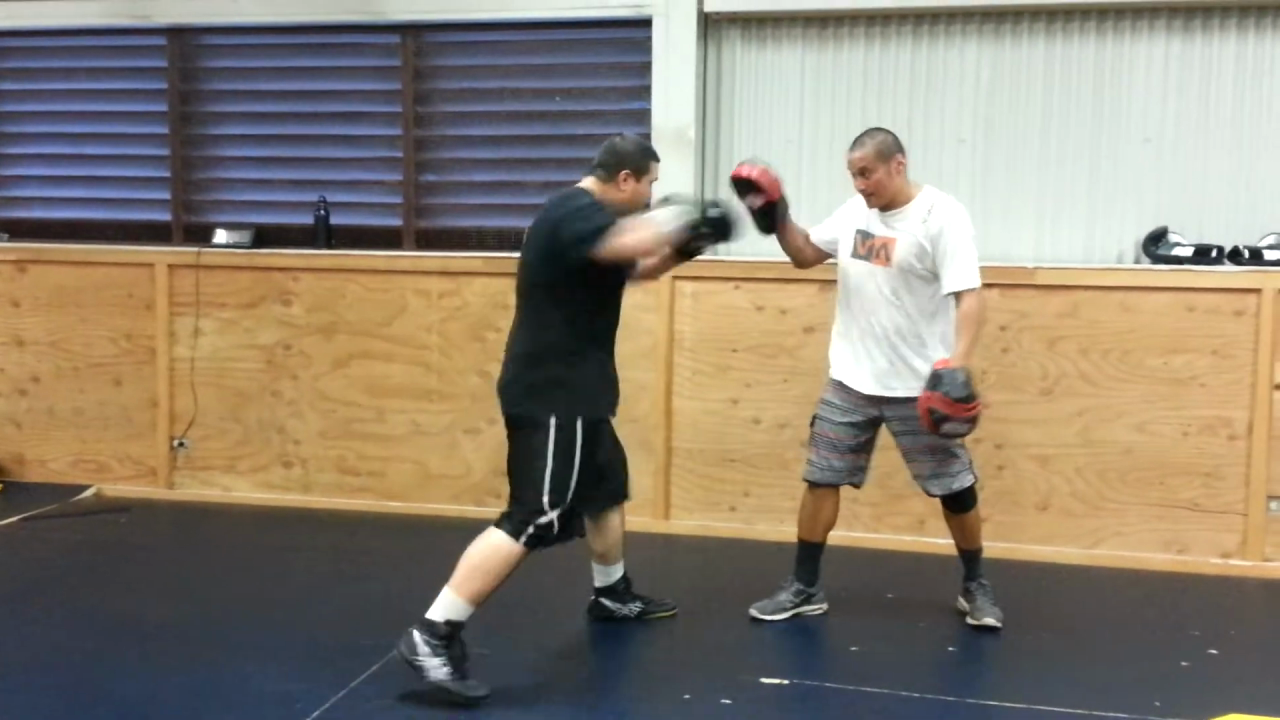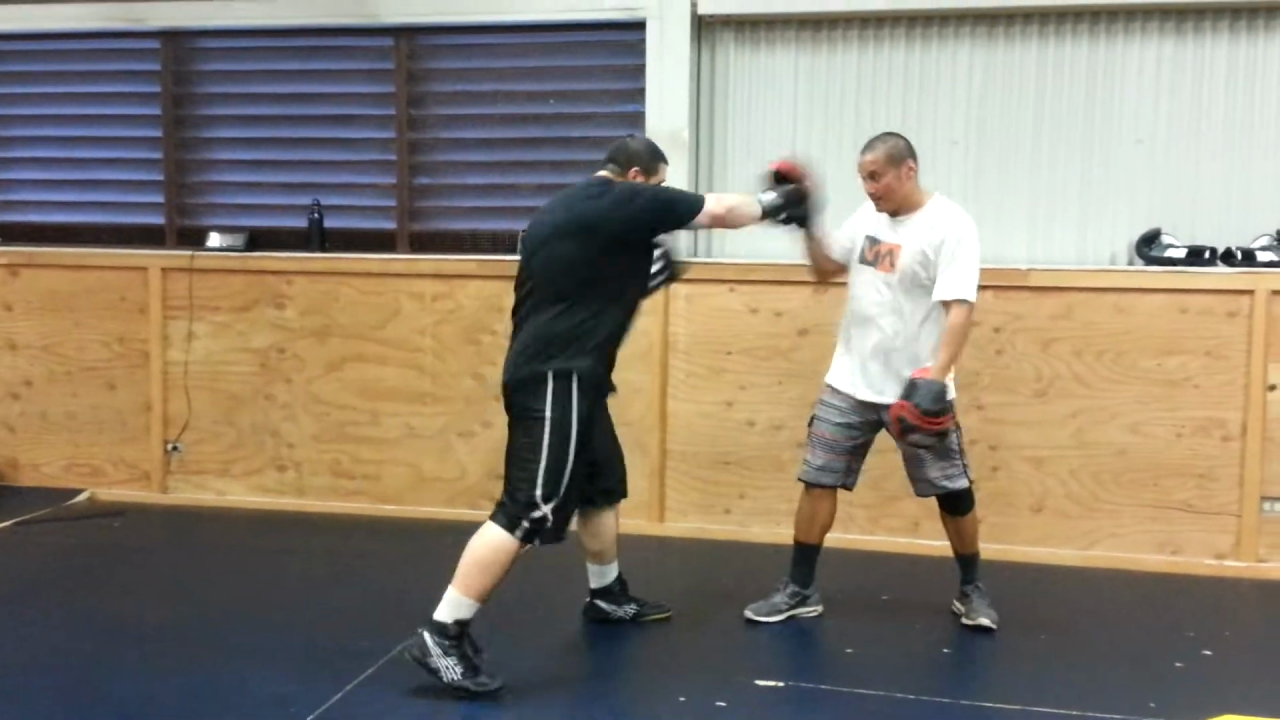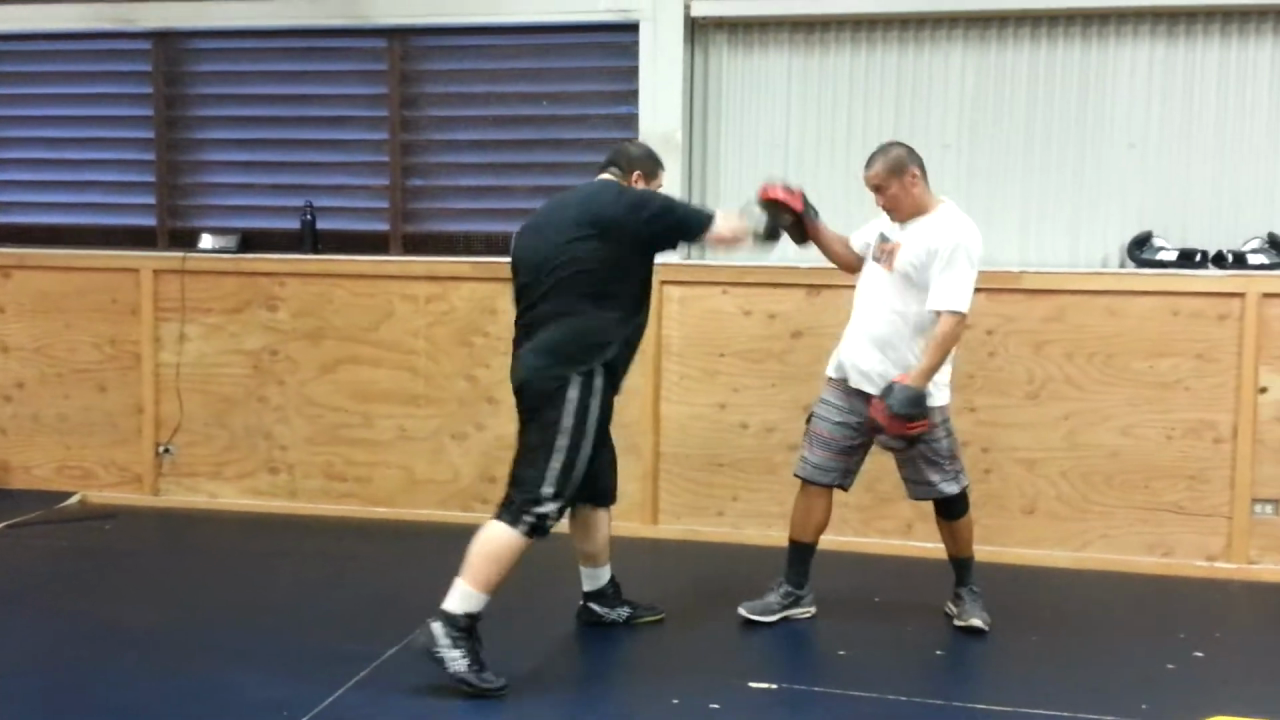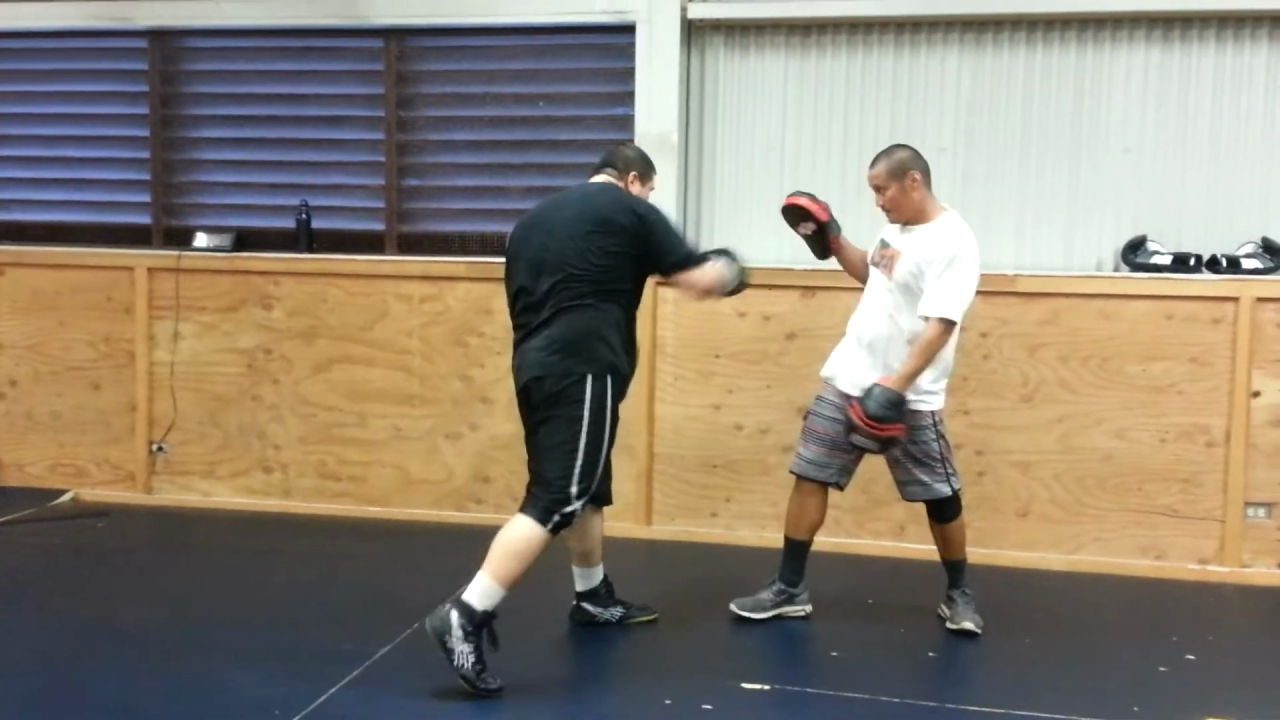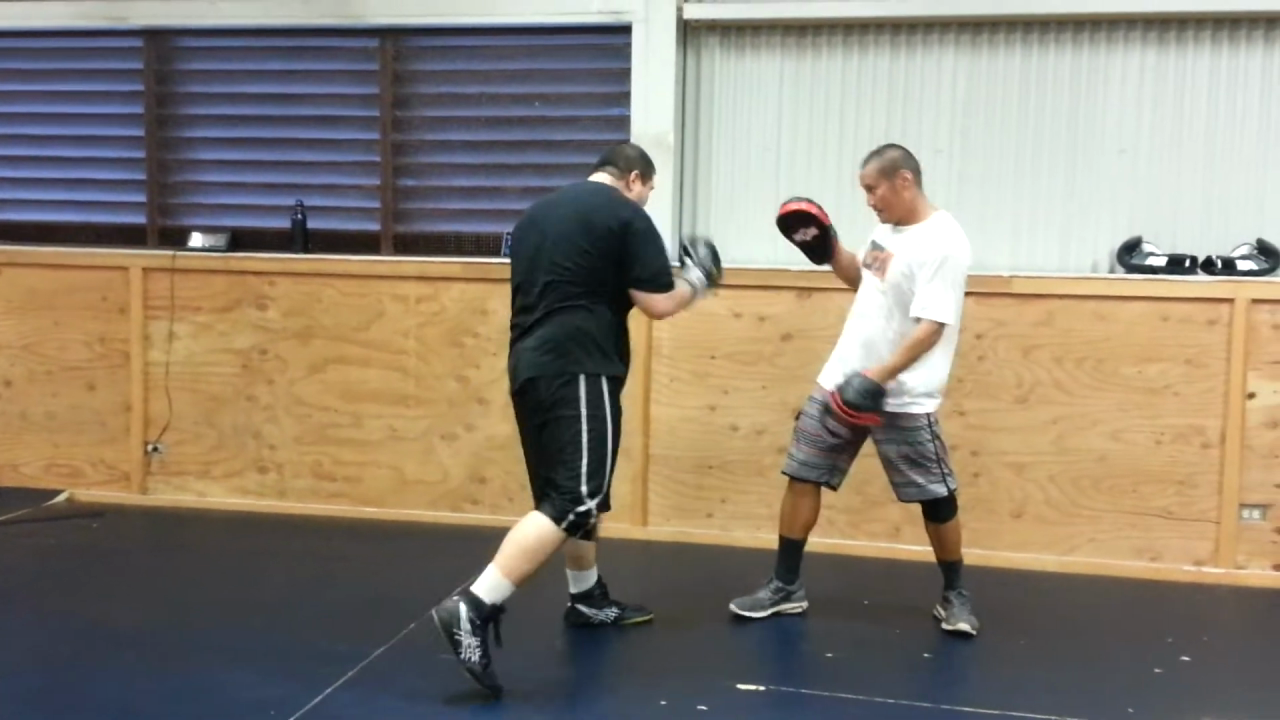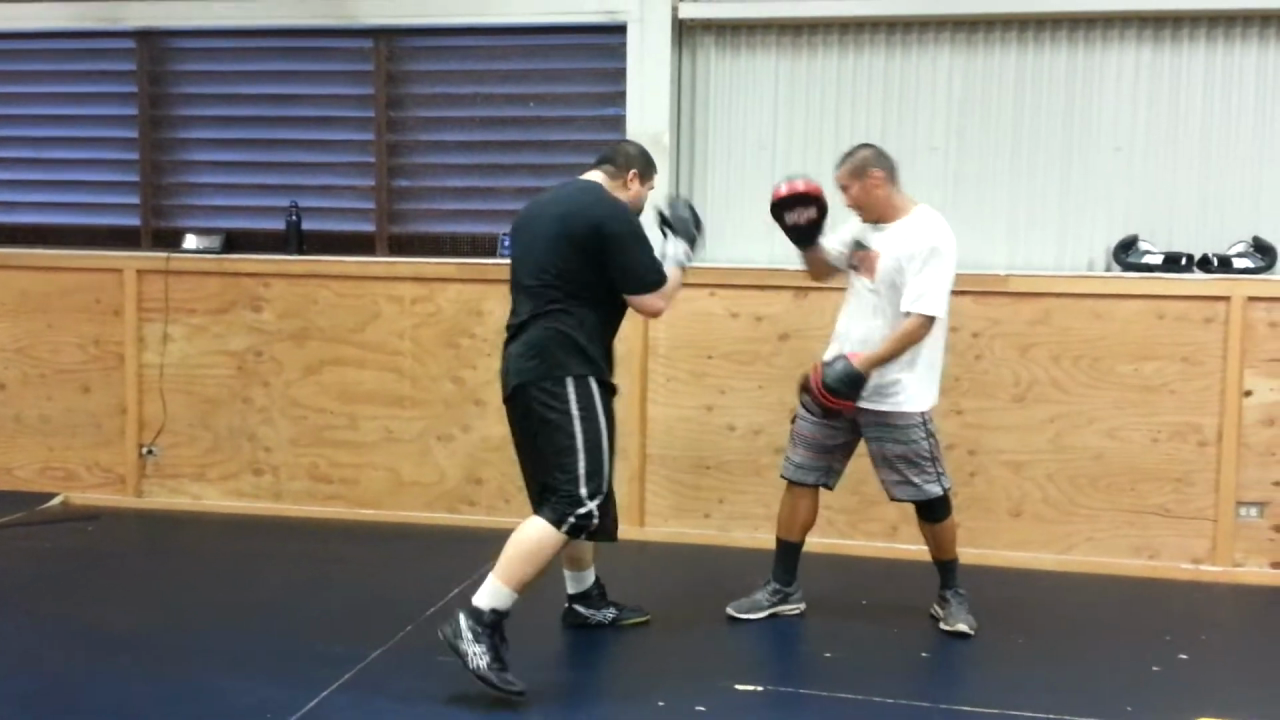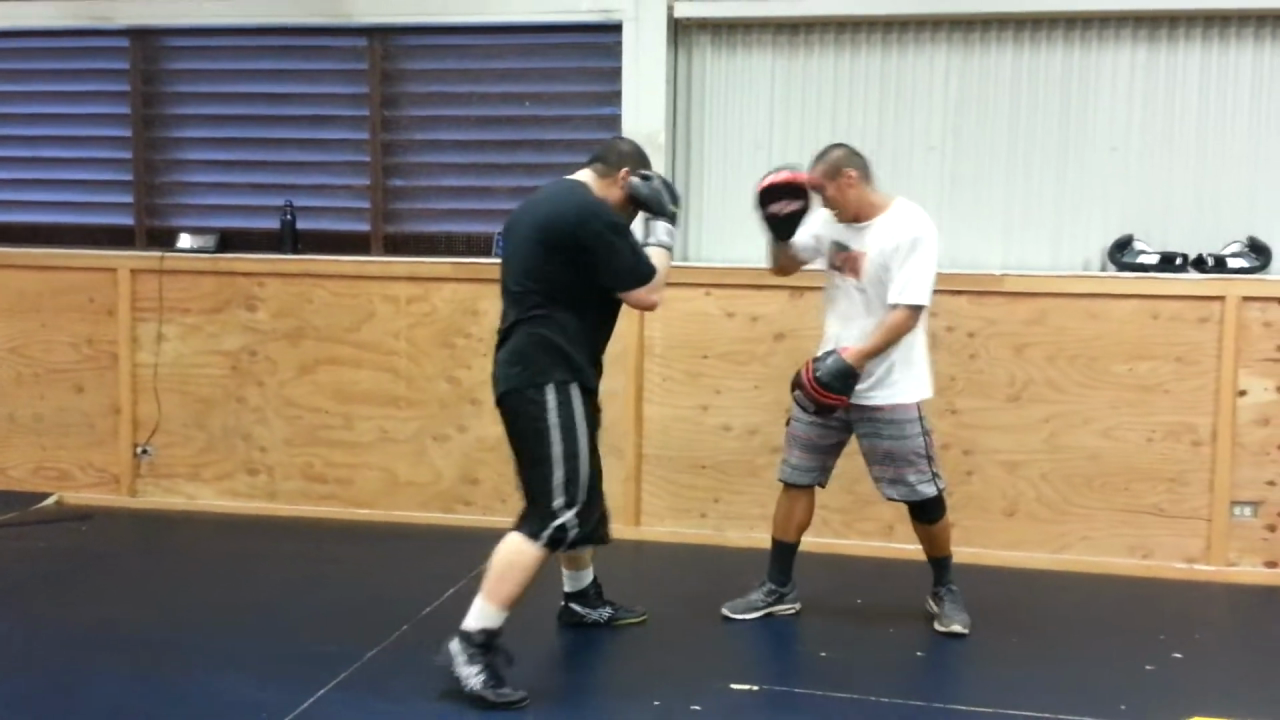
dt=0.1s
person 1, frame 1
left shoulder: (587, 213)
right shoulder: (580, 213)
left elbow: (641, 262)
right elbow: (630, 240)
left wrist: (691, 236)
right wrist: (686, 212)
left hip: (571, 388)
right hip: (552, 391)
left knee: (607, 486)
right knee: (534, 518)
left ankle: (611, 593)
right ankle: (433, 634)
person 1, frame 2
left shoulder: (560, 212)
right shoulder: (618, 203)
right elbow: (715, 211)
left wrist: (644, 276)
right wrist: (771, 202)
left hip: (557, 369)
right hip: (559, 373)
left knee: (601, 484)
right knee: (529, 507)
left ankle: (606, 595)
right ankle: (441, 633)
person 1, frame 3
left shoulder: (542, 221)
right shoulder: (627, 208)
right elbow: (718, 230)
right wrist: (757, 225)
left hip: (548, 367)
right hip: (576, 373)
left knee: (593, 485)
right knee: (537, 502)
left ankle: (599, 597)
right ankle: (452, 625)
person 1, frame 4
left shoulder: (533, 219)
right shoulder: (633, 211)
right elbow: (696, 277)
right wrist: (730, 271)
left hip: (537, 364)
right hip: (583, 367)
left knee: (579, 491)
right knee: (557, 501)
left ankle: (593, 597)
right ankle: (467, 617)
person 1, frame 5
left shoulder: (534, 216)
right shoulder: (624, 215)
right elbow: (658, 301)
right wrist: (700, 273)
left hip: (532, 365)
right hip: (577, 368)
left knee: (576, 491)
right knee: (573, 500)
left ankle: (587, 599)
right ankle: (475, 609)
person 1, frame 6
left shoulder: (548, 205)
right shoulder: (609, 214)
right elbow: (652, 300)
right wrist: (680, 242)
left hip: (537, 363)
right hip: (564, 370)
left knee: (578, 493)
right knee: (572, 505)
left ankle: (586, 600)
right ankle: (479, 622)
person 1, frame 7
left shoulder: (541, 204)
right shoulder: (592, 214)
right elbow: (647, 293)
left wrist: (636, 227)
right wrist: (662, 222)
left hip: (528, 370)
right hip: (551, 377)
left knee: (573, 498)
right knee: (553, 515)
left ankle: (582, 598)
right ankle: (473, 641)
person 2, frame 1
left shoulder: (943, 215)
right shoulder: (855, 211)
left elbow: (969, 295)
right elbow: (806, 256)
left wrist: (956, 365)
right wrist: (777, 219)
left hip: (918, 385)
right hip: (850, 381)
left knee: (955, 487)
right knee: (820, 478)
left ankle: (975, 586)
right ankle: (804, 588)
person 2, frame 2
left shoulder: (950, 225)
right shoulder: (871, 214)
left elbow: (960, 308)
right elbow: (827, 270)
left wrist: (934, 377)
right wrist: (806, 224)
left hip: (914, 387)
right hip: (849, 383)
left knee: (952, 490)
right knee: (817, 479)
left ankle: (971, 589)
right ankle: (800, 589)
person 2, frame 3
left shoulder: (954, 234)
right shoulder: (887, 219)
left elbow: (952, 317)
right elbow: (852, 258)
left wrist: (916, 383)
right wrist: (809, 224)
left hip: (907, 391)
right hip: (848, 379)
left knee: (947, 493)
right knee: (814, 477)
left ankle: (965, 592)
right ankle: (795, 590)
person 2, frame 4
left shoulder: (953, 243)
right shoulder: (897, 227)
left elbow: (939, 326)
left wrist: (895, 388)
right wrist: (830, 240)
left hip: (906, 397)
right hip: (846, 380)
left knee: (940, 497)
right knee: (809, 475)
left ankle: (958, 594)
right ankle: (789, 589)
person 2, frame 5
left shoulder: (945, 243)
right shoulder: (887, 227)
left elbow: (931, 327)
left wrist: (876, 378)
right wrist: (826, 247)
left hip: (902, 397)
right hip: (841, 382)
left knee: (935, 497)
right knee: (802, 475)
left ankle: (954, 595)
right ankle: (786, 586)
person 2, frame 6
left shoulder: (929, 235)
right shoulder: (857, 223)
left elbow: (920, 319)
right elbow: (819, 269)
left wrist: (861, 365)
right wrist: (804, 235)
left hip: (898, 396)
right hip: (837, 380)
left knee: (929, 495)
right knee: (800, 478)
left ankle: (950, 593)
right ankle: (783, 588)
person 2, frame 7
left shoulder: (910, 227)
right shoulder: (829, 221)
left elbow: (907, 313)
right elbow: (783, 265)
left wrist: (853, 359)
right wrist: (782, 229)
left hip: (891, 392)
right hip: (830, 376)
left knee: (922, 495)
right knee: (796, 480)
left ankle: (945, 590)
right ankle: (778, 588)
